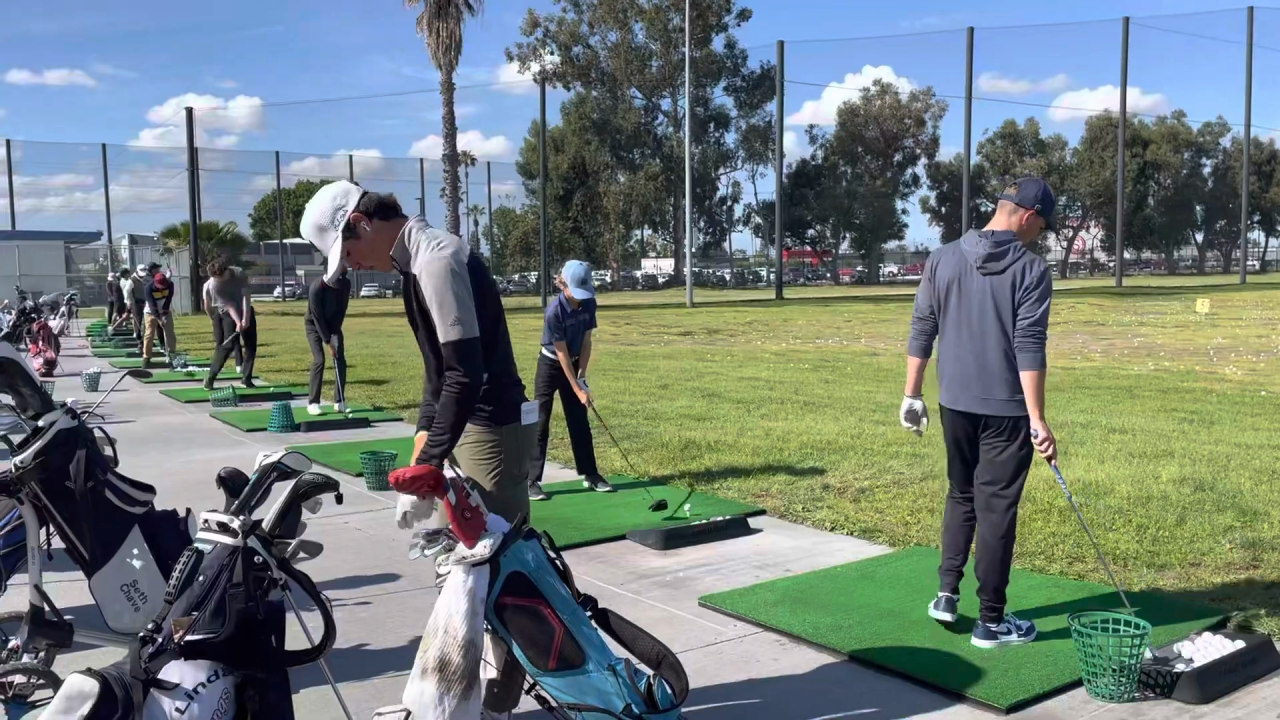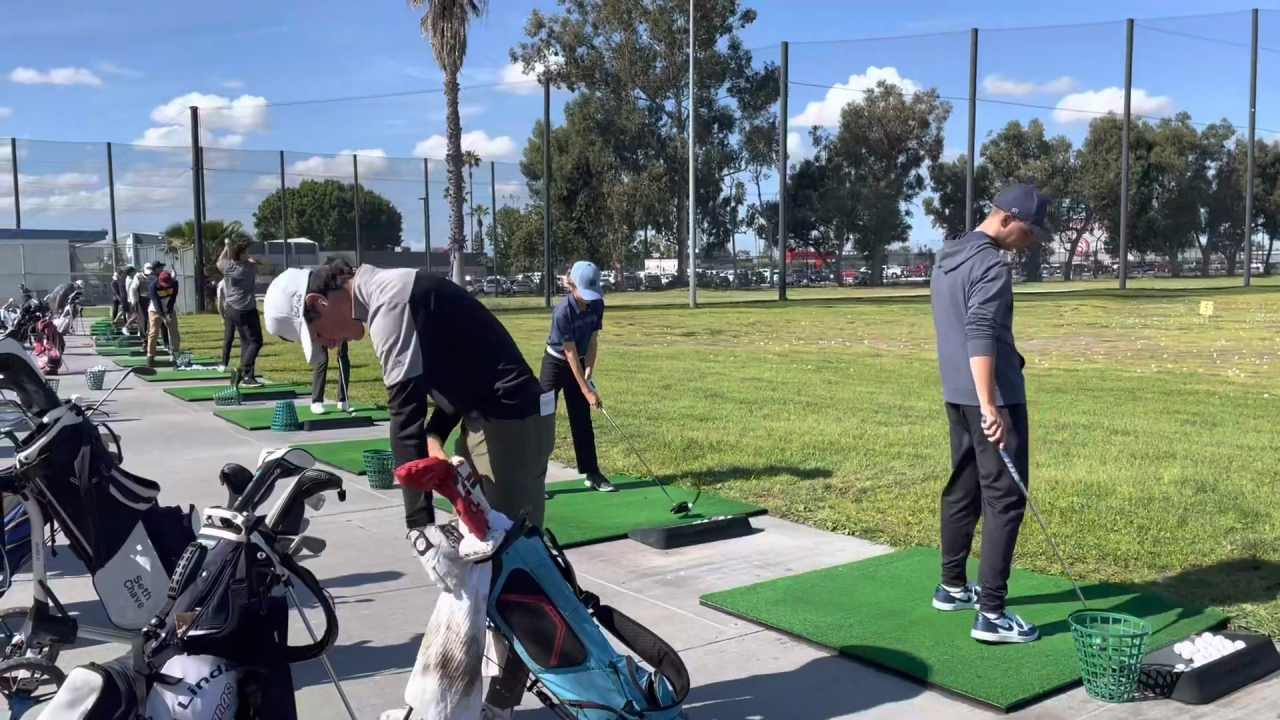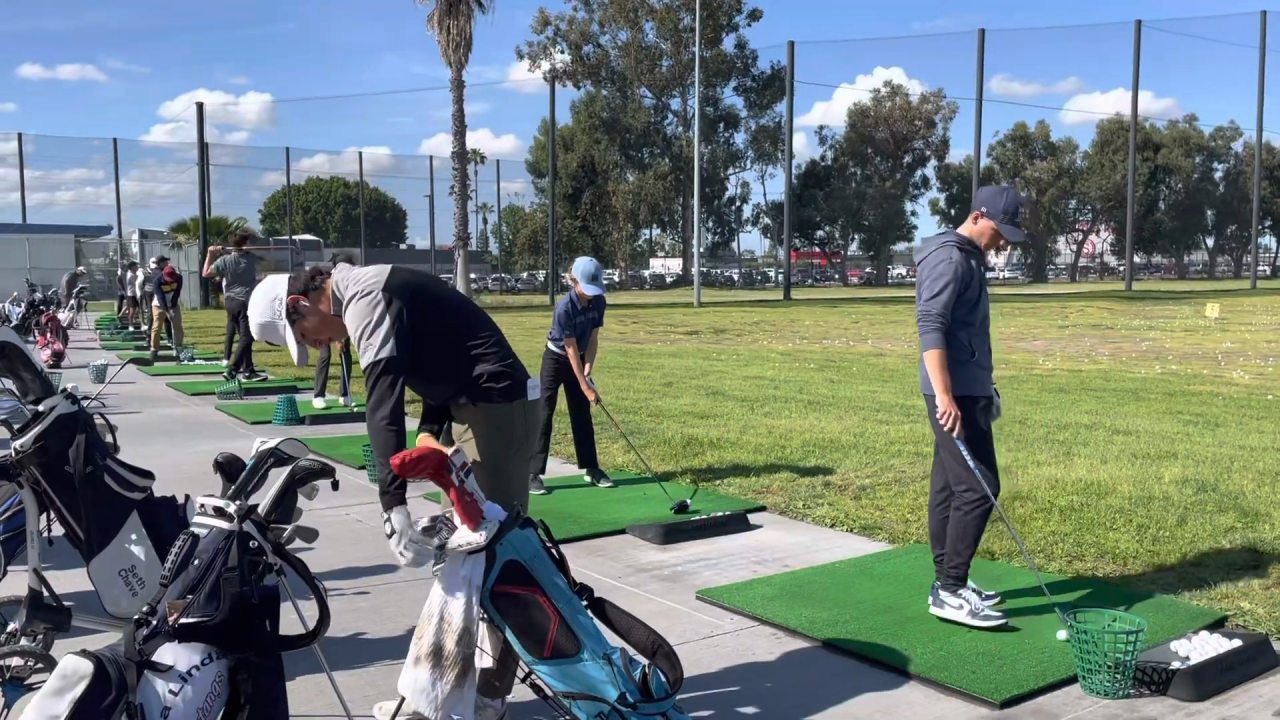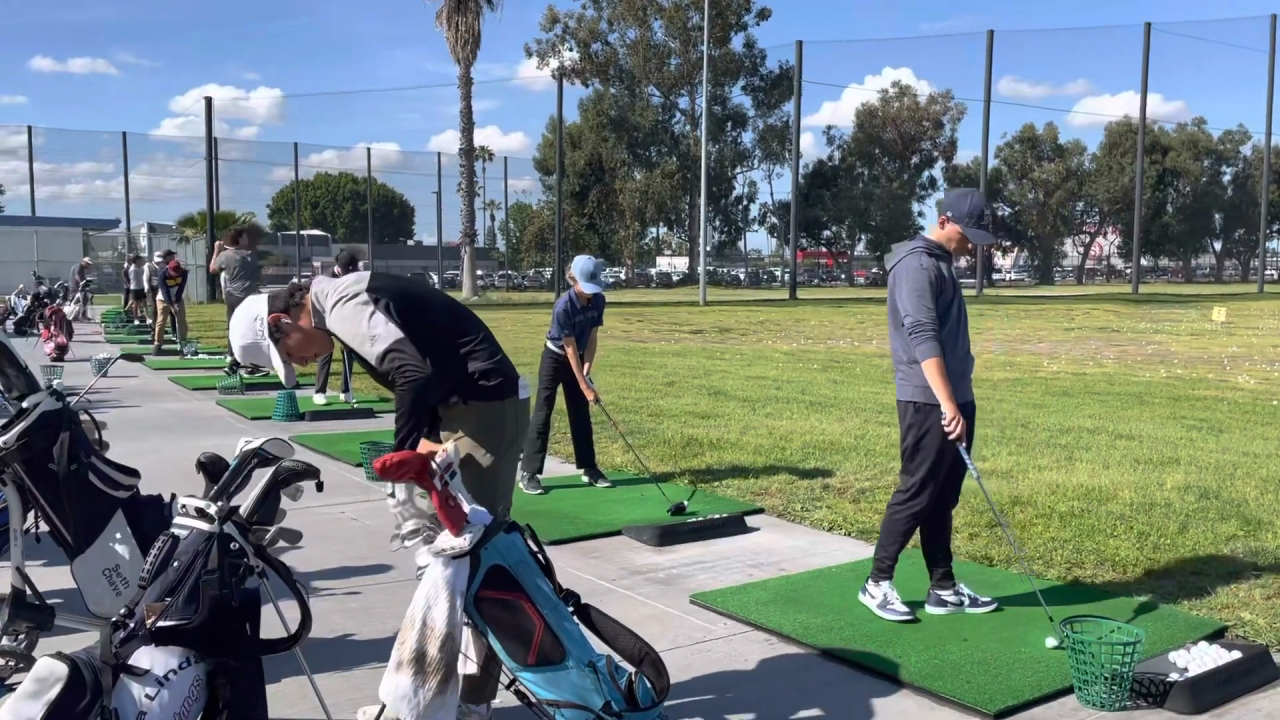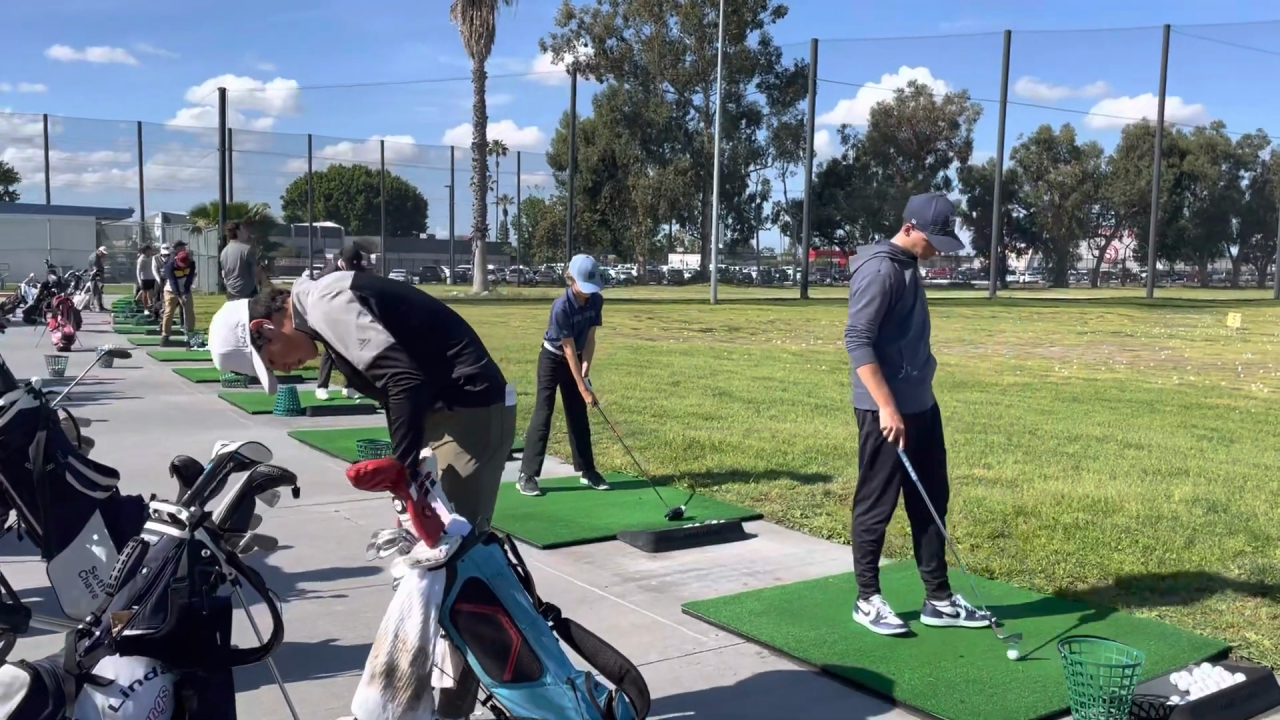
dt=0.4s
person 1, frame 1
left shoulder: (437, 256)
right shoulder: (417, 259)
left elbow: (463, 371)
left wrist: (428, 466)
right wrist: (425, 436)
left hip: (494, 426)
right hip: (470, 425)
person 1, frame 2
left shoulder: (389, 302)
right shoulder: (388, 292)
left elbow: (405, 417)
left wrist: (419, 526)
right wrist: (434, 437)
left hip: (511, 421)
right hip: (485, 417)
person 1, frame 3
left shoulder: (362, 298)
right shoulder: (367, 291)
left elbow: (383, 403)
left wrist: (394, 507)
right wrist: (430, 431)
left hip: (496, 406)
right hip: (479, 403)
person 1, frame 4
left shoulder: (343, 304)
right shoulder: (347, 301)
left elbow: (414, 374)
right wrist: (427, 437)
left hip: (485, 404)
right hip: (467, 403)
person 1, frame 5
left shoulder: (328, 304)
right shoulder: (321, 309)
left elbow: (404, 379)
right elbow: (397, 384)
left wrist: (405, 473)
right wrist: (415, 476)
left hip: (473, 407)
right hip: (453, 408)
person 2, frame 1
left shoulder: (943, 258)
right shoulder: (1031, 269)
left elbow: (922, 330)
right elbow: (1029, 348)
left wrist: (911, 393)
right wrist: (1038, 418)
left hip: (955, 402)
right hip: (1008, 408)
left knee: (962, 495)
right knee: (997, 510)
left ankle: (948, 593)
right ankle: (991, 620)
person 2, frame 2
left shoulder: (947, 259)
right shoulder: (991, 262)
right elbow: (982, 336)
right wrist: (990, 405)
left hip: (957, 396)
right hip: (993, 400)
left knee: (962, 491)
right knee: (1004, 501)
left ankle: (952, 585)
right ankle: (991, 613)
person 2, frame 3
left shoulder: (967, 257)
right shoulder: (949, 258)
right elbow: (930, 330)
left wrist: (985, 386)
right wrist: (943, 395)
left hip: (966, 389)
right hip: (957, 394)
left knee: (949, 487)
right knee: (978, 489)
left ankle: (946, 581)
right ankle: (953, 591)
person 2, frame 4
left shoulder: (942, 261)
right shoulder: (916, 265)
right elbow: (921, 337)
right wrist: (946, 403)
left hip: (954, 396)
right hip: (928, 401)
left knee: (944, 496)
right knee: (918, 492)
left ankle: (943, 588)
right ankle: (878, 582)
person 2, frame 5
left shoulder: (908, 266)
right shoulder: (879, 271)
right elbow: (858, 343)
right wrist: (886, 407)
left hip: (920, 403)
right hip: (886, 410)
left knee: (930, 500)
right knee: (876, 504)
left ankle: (938, 599)
right ankle: (867, 599)
person 3, frame 1
left shoulder: (589, 304)
right shoulder: (554, 311)
left elbow: (586, 342)
right elbow: (561, 352)
left wrist: (582, 377)
right wrist: (577, 388)
left hip: (573, 364)
right hip: (551, 365)
left knee: (579, 420)
right knee: (541, 421)
left ankle: (590, 474)
right ankle: (531, 480)
person 3, frame 2
left shoulder: (597, 305)
right shoulder: (563, 312)
left elbow: (592, 342)
right elbow: (570, 353)
left wrist: (588, 377)
right wrist: (586, 390)
left hip: (577, 364)
right hip: (555, 364)
left knee: (582, 420)
left ankle: (591, 473)
person 3, frame 3
left shoulder: (598, 302)
right shoulder: (564, 308)
left elbow: (592, 339)
right elbow: (571, 349)
left wrist: (588, 372)
right wrist: (585, 386)
left hip: (578, 360)
right hip: (555, 359)
left knee: (582, 415)
right knee: (544, 415)
left ankle: (591, 468)
right ankle: (532, 474)
person 3, frame 4
left shoulder: (598, 301)
right shoulder: (563, 307)
left elbow: (591, 338)
right elbow: (570, 348)
left wrist: (587, 372)
right wrist: (584, 385)
left hip: (577, 359)
right hip: (555, 359)
left knee: (581, 415)
right knee: (543, 414)
left ankle: (589, 469)
right ankle: (528, 474)
person 3, frame 5
left shoulder: (596, 301)
right shoulder: (561, 307)
left elbow: (590, 339)
right elbow: (569, 349)
left wrist: (586, 374)
right wrist: (582, 388)
left hip: (575, 360)
right hip: (552, 359)
left knee: (579, 417)
right knee: (543, 415)
left ankle: (587, 470)
right ankle: (526, 475)
